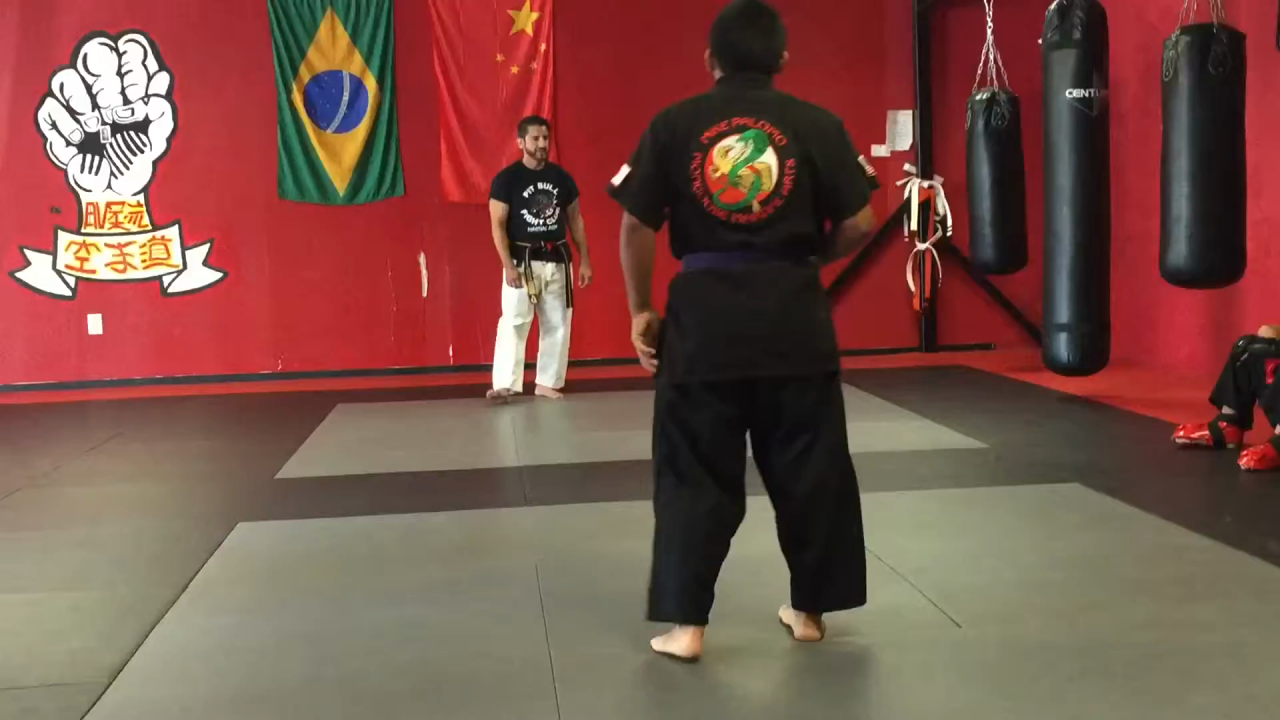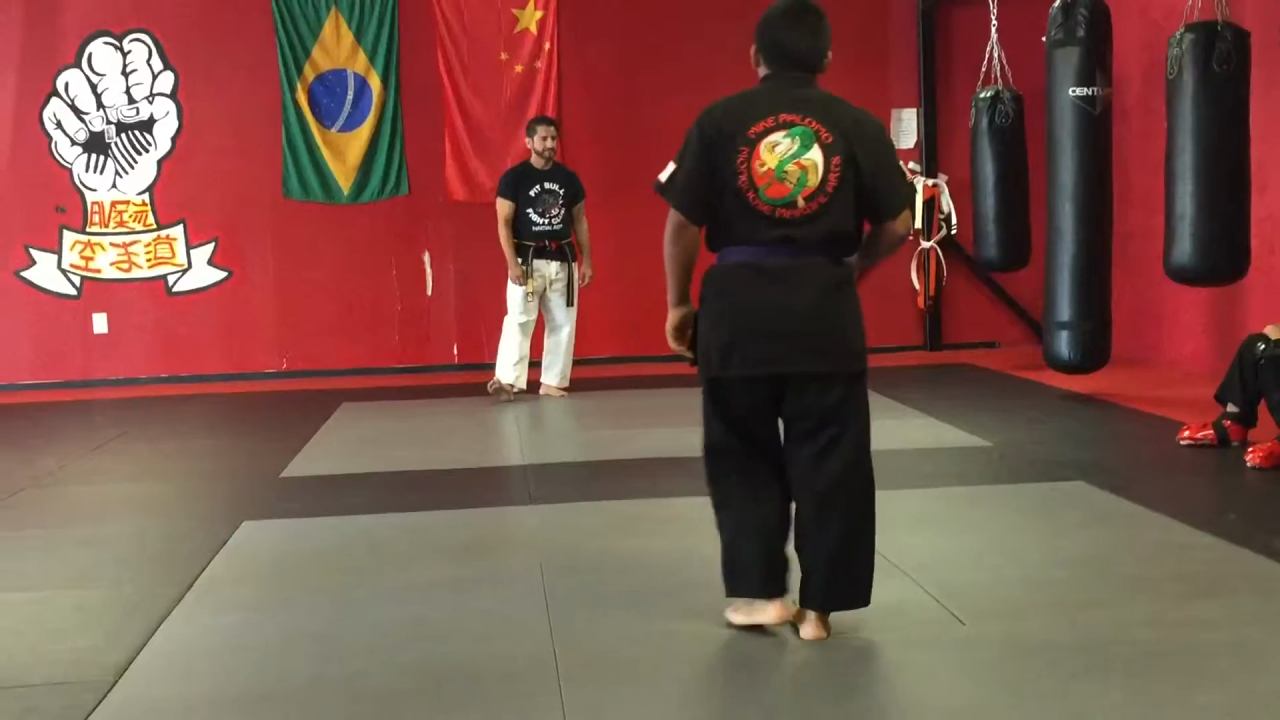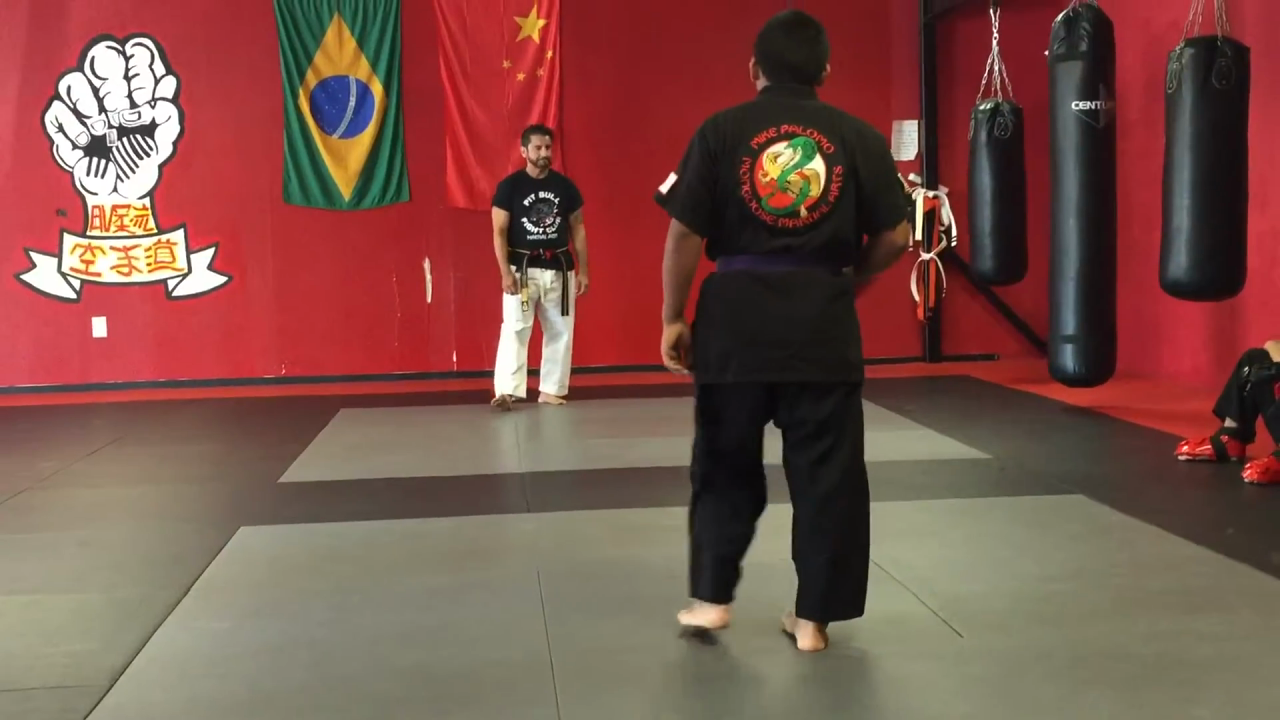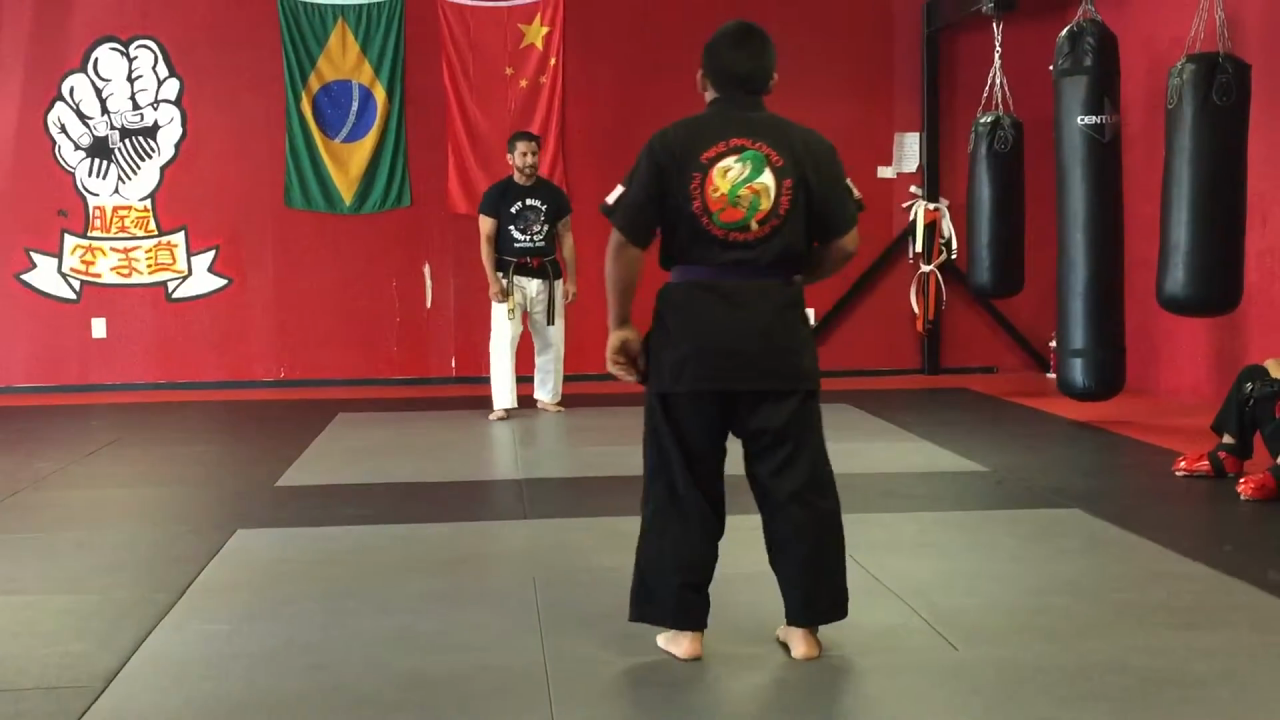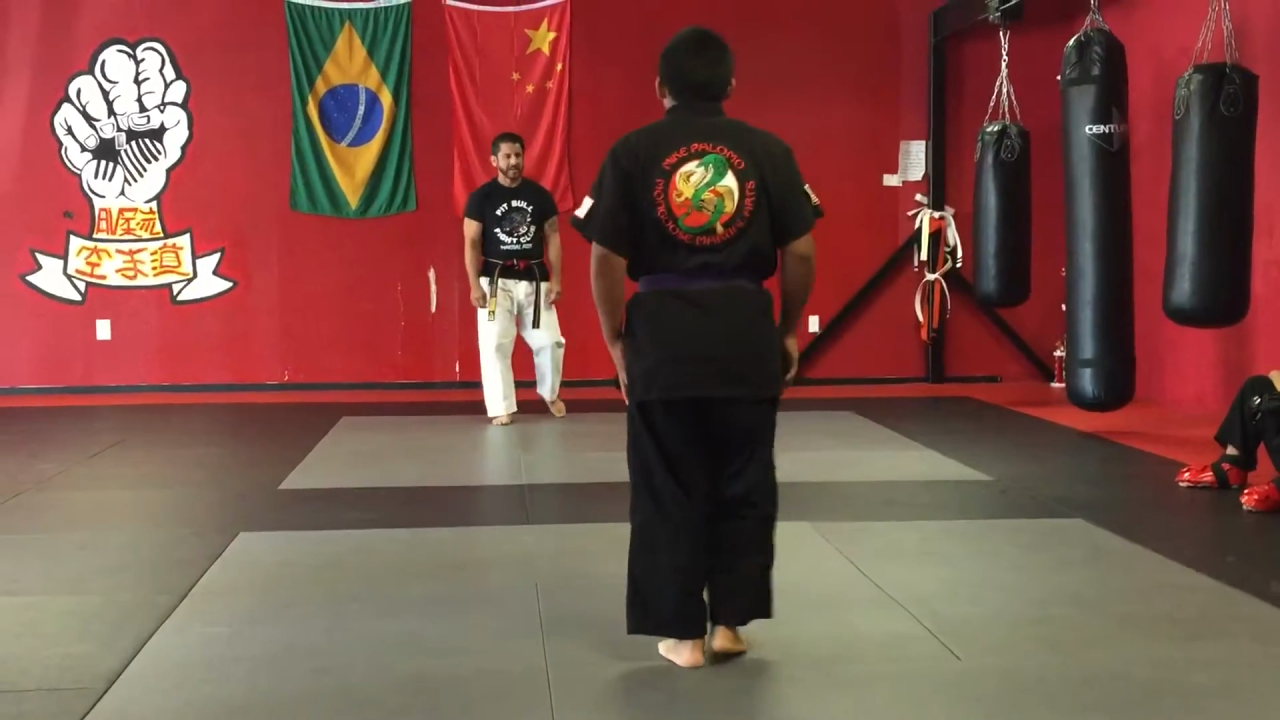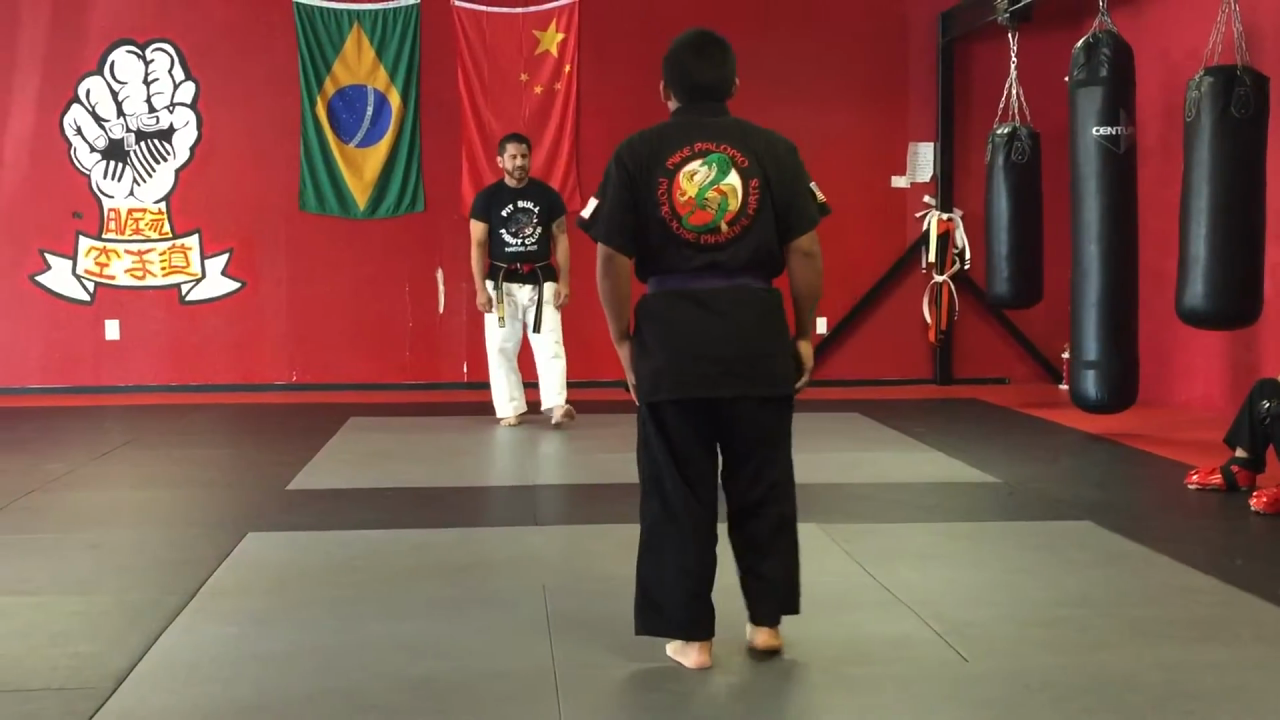
dt=0.4s
person 1, frame 1
left shoulder: (674, 124)
right shoulder: (816, 123)
left elbow: (636, 225)
right elbow: (858, 223)
left wrist: (640, 308)
left hip: (703, 310)
right hip: (793, 311)
left knee: (694, 472)
right knee: (810, 468)
left ankle: (684, 622)
right ankle: (808, 608)
person 1, frame 2
left shoulder: (719, 120)
right shoulder: (858, 125)
left elbow: (682, 223)
right elbow: (895, 227)
left wrist: (678, 301)
left hip: (739, 304)
right hip: (825, 307)
left knee: (741, 460)
right knee: (831, 462)
left ankle: (764, 593)
right ankle: (817, 606)
person 1, frame 3
left shoulder: (721, 130)
right shoulder: (858, 136)
left elbow: (683, 234)
right elbow: (894, 237)
left wrist: (673, 318)
left hip: (735, 313)
right hip: (822, 318)
left knee: (723, 467)
right knee: (828, 473)
left ankle: (710, 597)
right ankle: (813, 617)
person 1, frame 4
left shoulder: (670, 144)
right shoulder: (808, 146)
left elbow: (624, 243)
right elbow: (844, 244)
left wrist: (619, 325)
left hip: (689, 327)
right hip: (776, 328)
left knee: (683, 485)
right knee: (797, 482)
left ankle: (683, 626)
right ankle: (805, 624)
person 1, frame 5
left shoulder: (633, 152)
right shoulder: (768, 150)
left elbow: (605, 259)
right elbow: (800, 253)
left wrist: (617, 339)
right wrist: (788, 331)
left hip: (662, 335)
right hip: (746, 332)
left knee: (668, 489)
right knee: (745, 488)
left ankle: (683, 633)
right ankle: (729, 622)
person 1, frame 6
left shoulder: (637, 153)
right shoulder: (773, 149)
left elbow: (611, 259)
right elbow: (805, 251)
left wrist: (624, 340)
right wrist: (805, 334)
left hip: (671, 335)
right hip: (757, 331)
left knee: (677, 492)
right knee: (763, 485)
left ankle: (690, 634)
right ankle: (766, 620)
person 2, frame 1
left shoulder: (562, 177)
right shoulder: (506, 179)
left elbow: (575, 220)
right elbow: (497, 225)
left wrist: (584, 260)
right wrist: (508, 265)
left hip: (558, 260)
right hip: (523, 261)
left knee: (557, 325)
right knee: (514, 323)
left ankle: (547, 383)
right ankle: (504, 385)
person 2, frame 2
left shoulder: (569, 178)
right shoulder: (513, 178)
left elbow: (580, 220)
right elbow: (504, 223)
left wrist: (586, 260)
right wrist: (513, 263)
left hip: (563, 259)
right hip: (528, 259)
left knee: (563, 323)
right knee: (519, 320)
left ankle: (552, 382)
right ankle: (507, 381)
person 2, frame 3
left shoulder: (566, 187)
right shoulder: (509, 186)
left elbow: (578, 229)
right elbow: (499, 232)
left wrist: (582, 270)
right wrist: (506, 272)
left hip: (559, 268)
right hip: (523, 268)
left knee: (560, 332)
right knee: (514, 330)
left ankle: (551, 390)
right ankle: (507, 391)
person 2, frame 4
left shoulder: (553, 193)
right shoulder: (496, 194)
left elbow: (565, 237)
right elbow: (487, 240)
left wrist: (571, 278)
right wrist: (493, 280)
left hip: (547, 275)
right hip: (509, 276)
left knee: (551, 340)
right knee: (504, 339)
left ankle: (548, 397)
right ankle: (502, 404)
person 2, frame 5
left shoulder: (540, 194)
right shoulder: (481, 197)
left elbow: (553, 237)
right elbow: (471, 243)
left wrist: (555, 278)
right wrist: (475, 284)
left hip: (535, 278)
right hip: (496, 280)
left knee: (549, 342)
right knee: (495, 345)
left ankle: (549, 393)
right ankle: (501, 409)
person 2, frame 6
left shoulder: (547, 195)
right shoulder: (487, 198)
left elbow: (561, 238)
right elbow: (478, 245)
left wrist: (563, 280)
right wrist: (481, 288)
left hip: (541, 280)
right hip: (501, 283)
left knee: (549, 345)
right knee: (501, 348)
left ankle: (556, 406)
right ankle: (509, 409)
